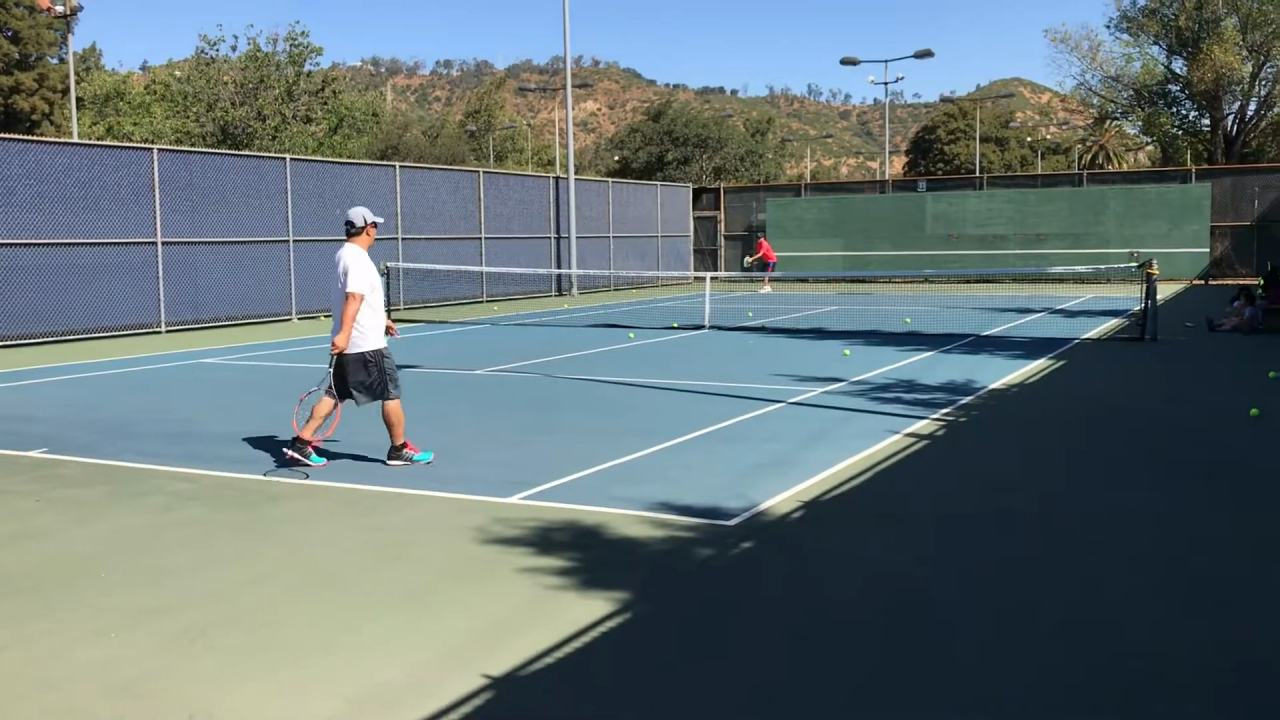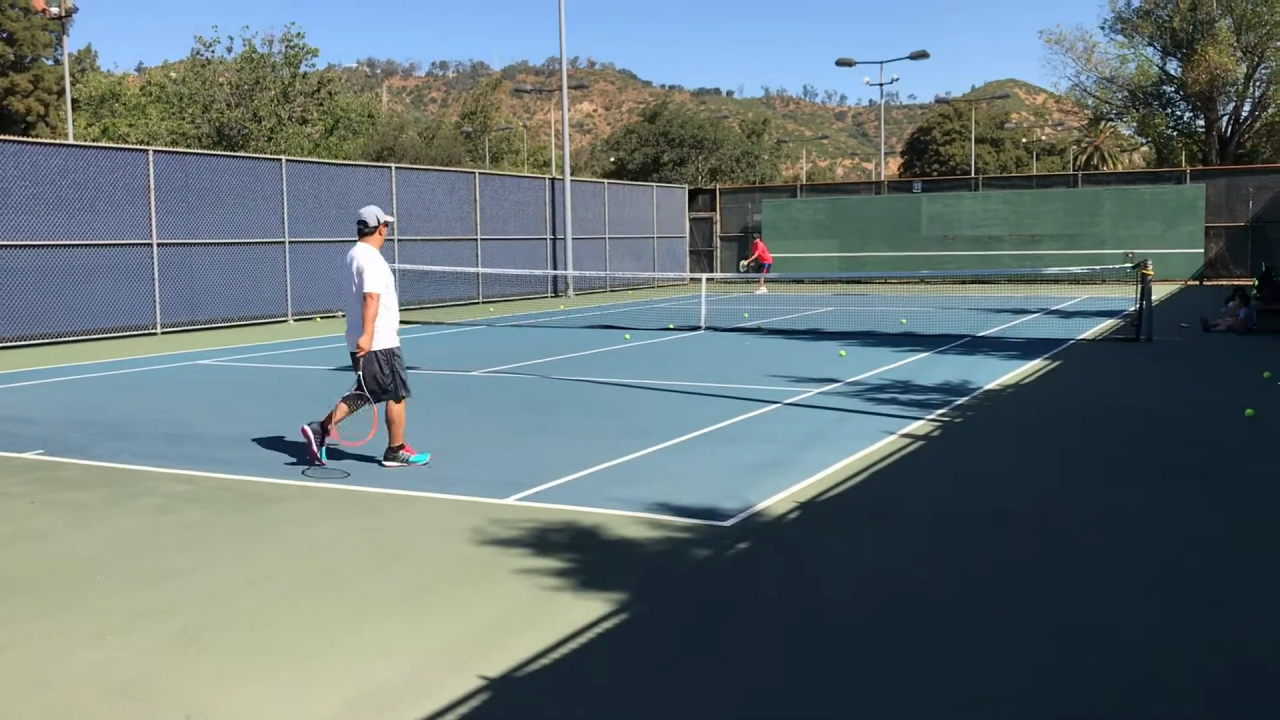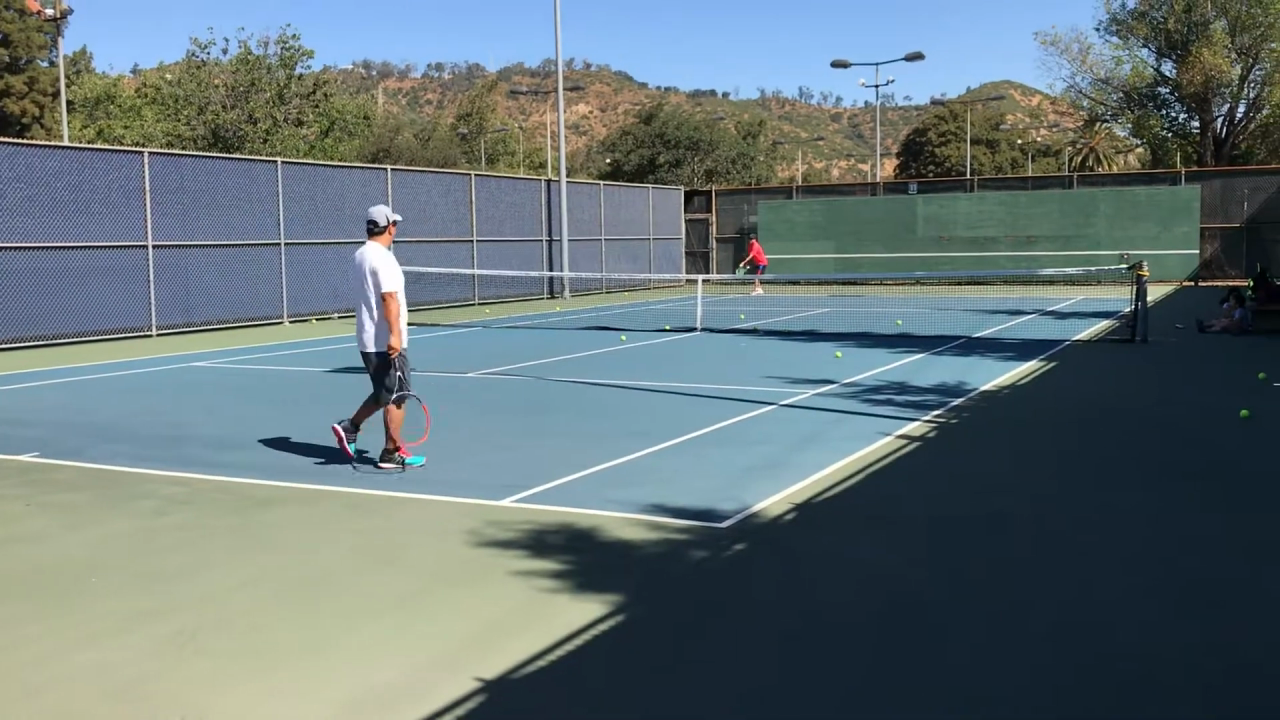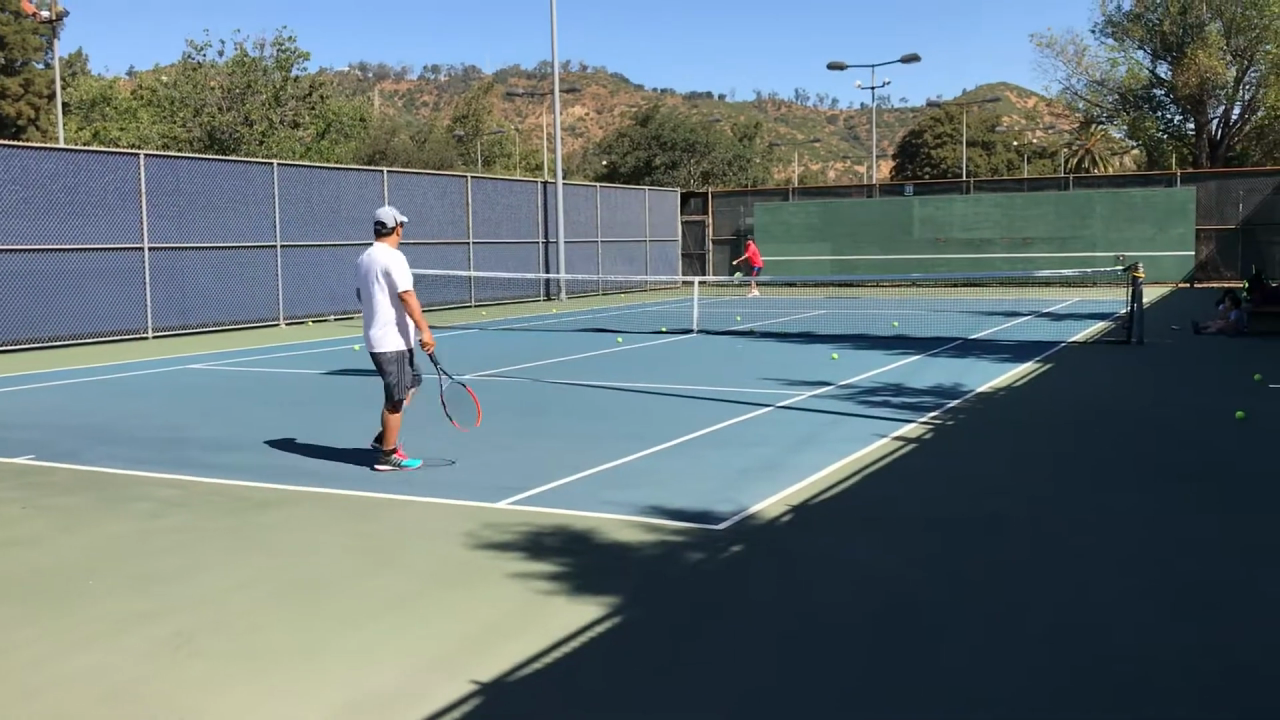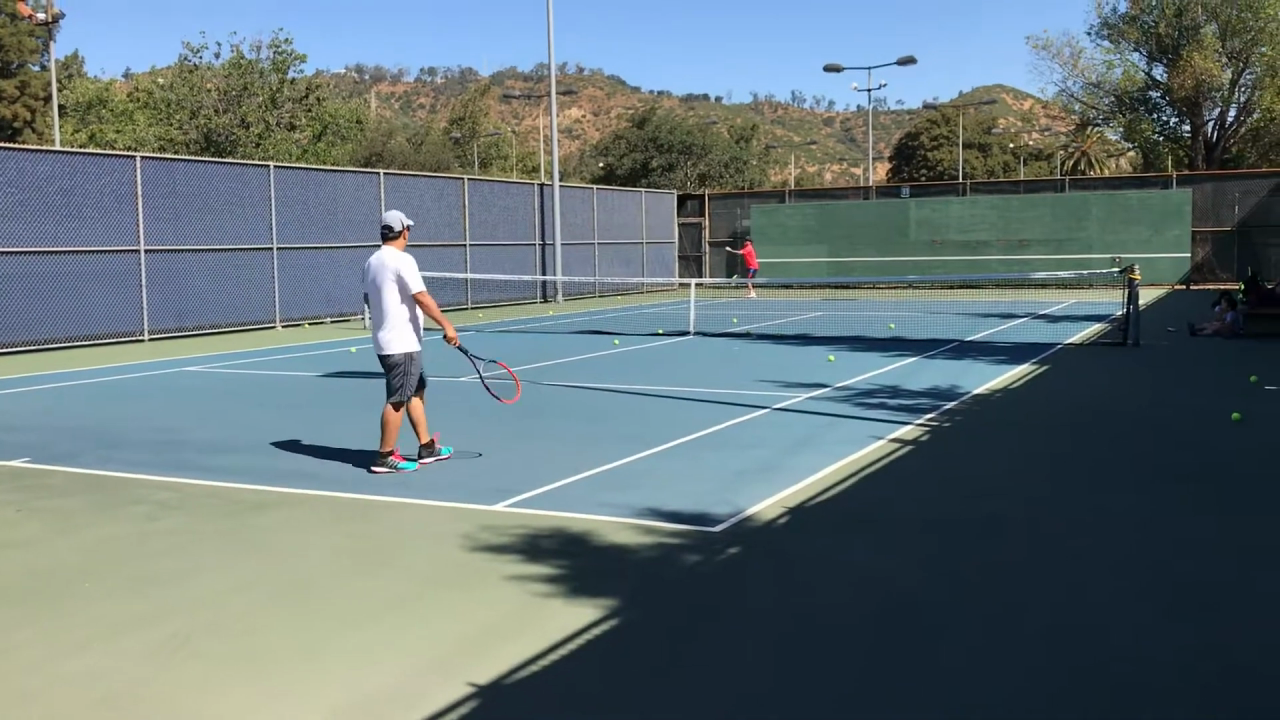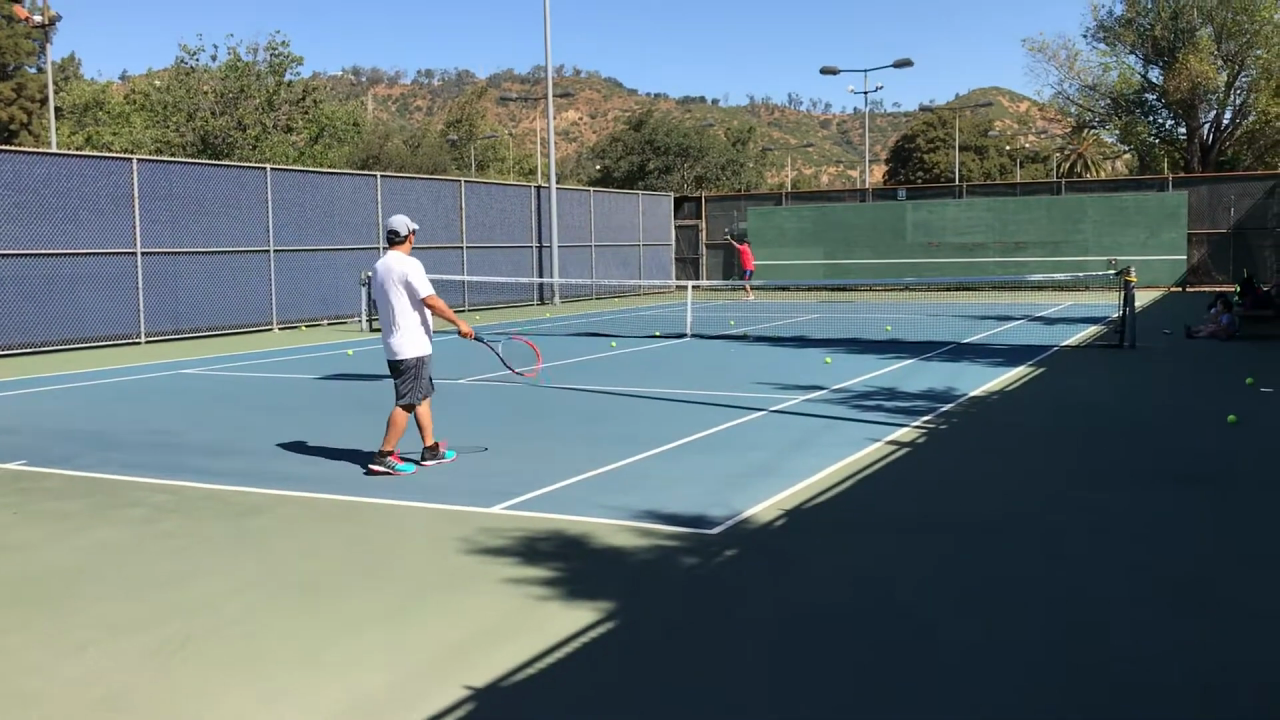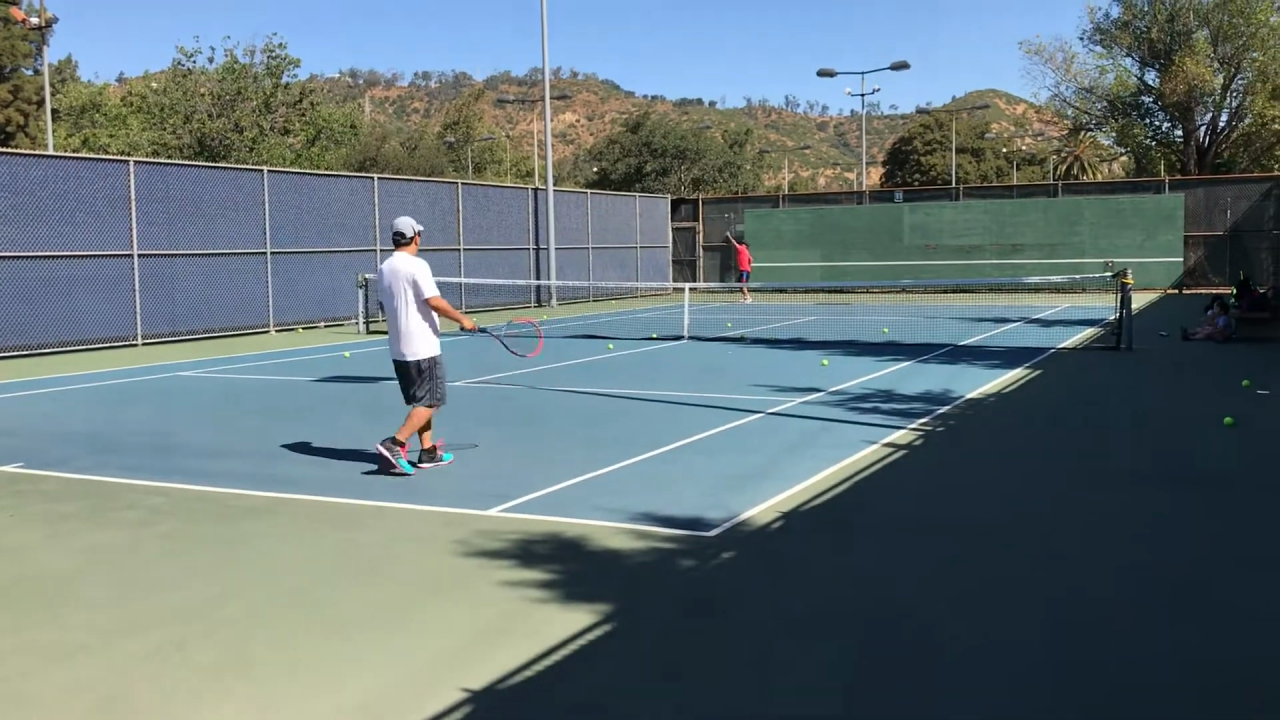
dt=0.1s
person 1, frame 1
left shoulder: (343, 255)
right shoulder: (358, 259)
right elbow: (354, 298)
left wrist: (381, 319)
right wrist: (345, 333)
left hip: (349, 342)
right hip: (366, 344)
left knee: (336, 393)
right knee: (390, 394)
left ankle: (302, 442)
right ankle: (399, 450)
person 1, frame 2
left shoulder: (354, 254)
right shoulder: (372, 258)
right elbow: (371, 298)
right wrist: (368, 334)
left hip: (363, 341)
right hip: (380, 342)
left knee: (363, 394)
right knee: (397, 394)
left ankle: (320, 429)
right ankle: (396, 451)
person 1, frame 3
left shoulder: (360, 255)
right shoulder: (383, 256)
right elbow: (390, 298)
right wrist: (396, 334)
left hip: (370, 338)
right hip: (384, 340)
left knee: (384, 391)
right knee: (397, 395)
left ankle: (349, 427)
right ankle: (392, 453)
person 1, frame 4
left shoulder: (365, 257)
right shoulder: (393, 257)
left elbow: (361, 295)
right elbow: (408, 297)
right wrist: (425, 330)
left hip: (377, 338)
right hip: (394, 341)
left knee: (407, 387)
right knee: (396, 397)
left ankle: (385, 438)
right ankle: (388, 454)
person 1, frame 5
left shoulder: (372, 262)
right shoulder: (402, 260)
left elbow: (369, 298)
right elbow: (421, 297)
right wrist: (446, 325)
left hip: (385, 341)
right hip: (401, 344)
left knee: (416, 392)
right knee: (398, 399)
left ankle: (426, 447)
right ankle: (385, 457)
person 1, frame 6
left shoulder: (378, 267)
right shoulder: (409, 265)
right elbow: (431, 301)
right wrist: (459, 323)
left hip: (395, 345)
right hip: (413, 347)
left knee: (423, 396)
right knee: (407, 402)
left ankle: (431, 449)
right ankle: (385, 456)
person 1, frame 7
left shoulder: (384, 269)
right shoulder: (417, 265)
right elbow: (435, 301)
right wrist: (462, 319)
left hip: (399, 349)
right hip: (422, 348)
left knee: (421, 401)
right knee: (429, 401)
left ankle: (427, 451)
right ankle: (393, 444)
